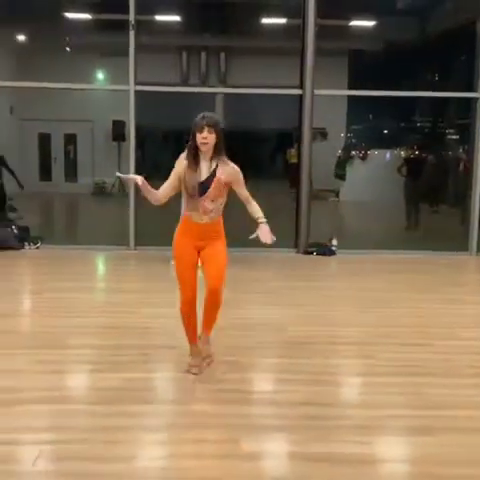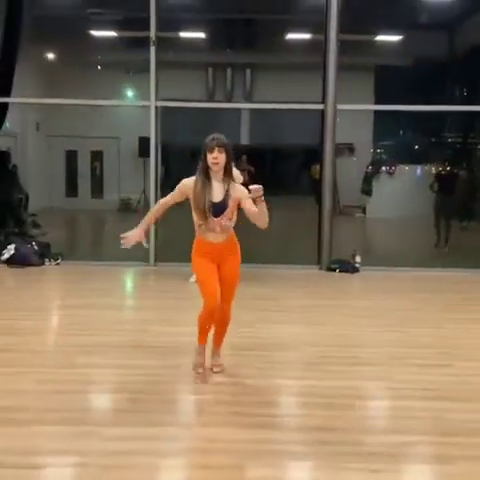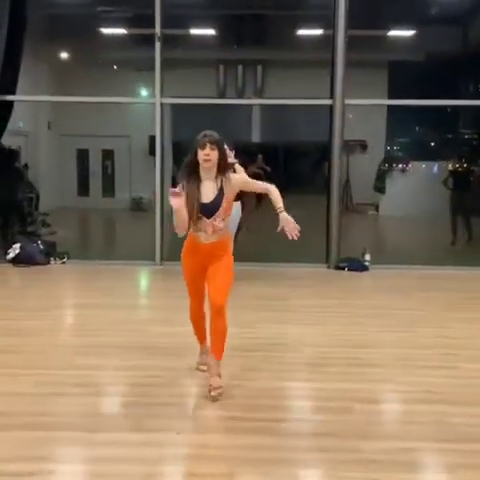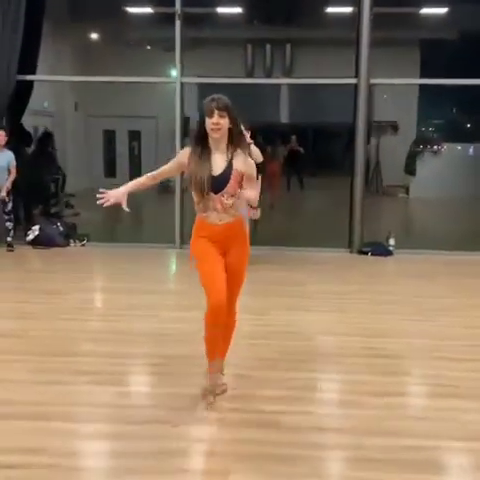
dt=0.5s
person 1, frame 1
left shoulder: (228, 169)
right shoulder: (184, 163)
left elbow: (248, 200)
right elbow: (159, 199)
left wrist: (262, 223)
right wrist: (142, 184)
left hip: (214, 236)
right hip: (186, 234)
left knee: (214, 288)
right knee: (188, 296)
left ankle: (206, 338)
right ankle: (194, 350)
person 1, frame 2
left shoulder: (237, 189)
right shoulder: (194, 184)
left elbow: (263, 222)
right elbow: (163, 204)
left wrist: (260, 201)
right wrist: (141, 229)
left hip: (230, 252)
right hip: (204, 252)
left knee: (224, 308)
right knee: (212, 304)
left ankle: (216, 352)
right ankle: (200, 348)
person 1, frame 3
left shoulder: (232, 181)
right shoulder: (187, 186)
left elbow: (270, 188)
right elbow: (181, 230)
left wrist: (283, 214)
right wrist: (178, 207)
left hip: (220, 253)
right hip: (193, 253)
left knee: (218, 305)
right knee: (196, 306)
left ankle: (216, 371)
right ankle: (204, 349)
person 1, frame 4
left shoulder: (244, 160)
right shoulder: (191, 156)
left elbow: (253, 205)
right elbow: (156, 176)
left wrist: (253, 199)
right wrist: (124, 189)
left hip: (236, 237)
right hip: (205, 236)
left knee: (229, 306)
right knee: (217, 302)
left ankle: (219, 366)
right ankle: (213, 370)
